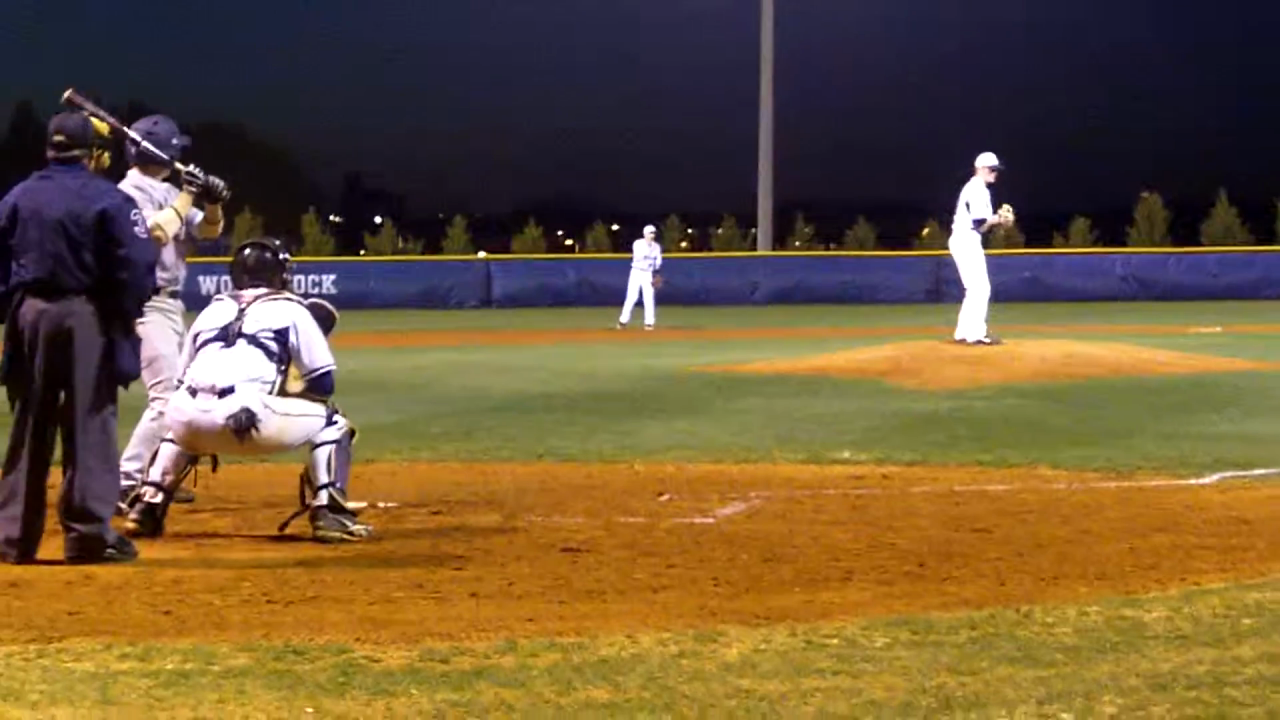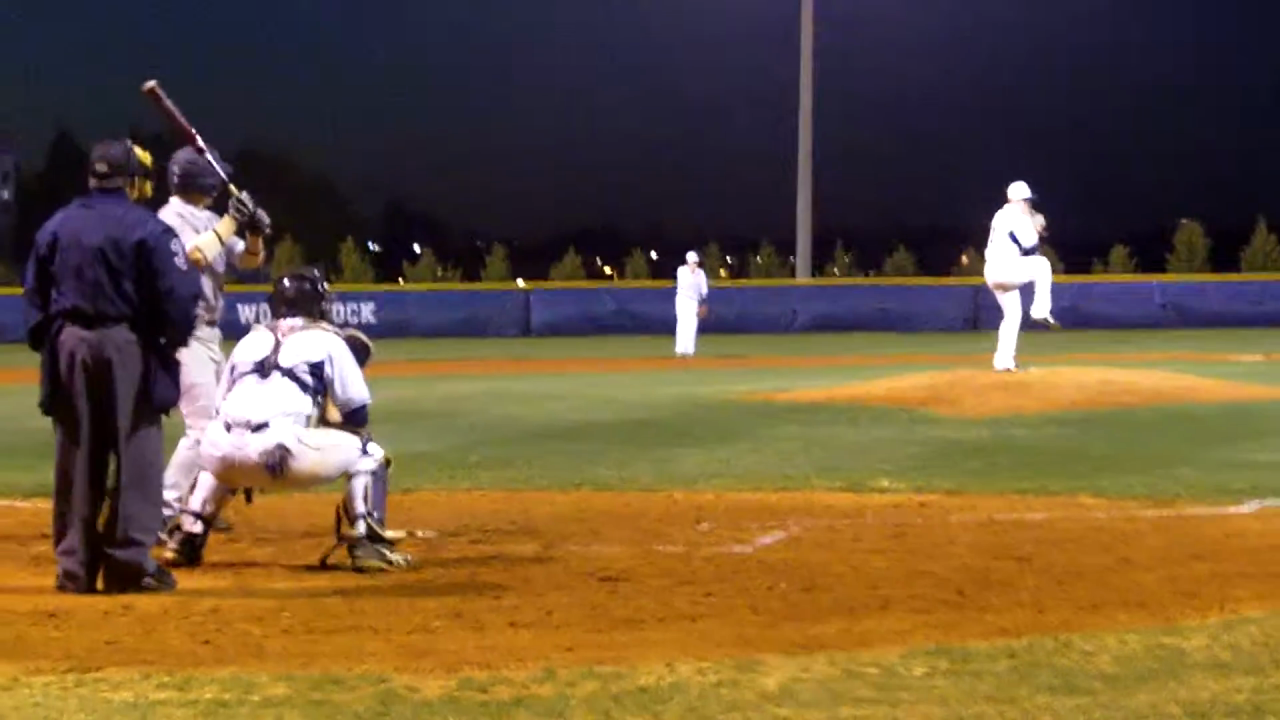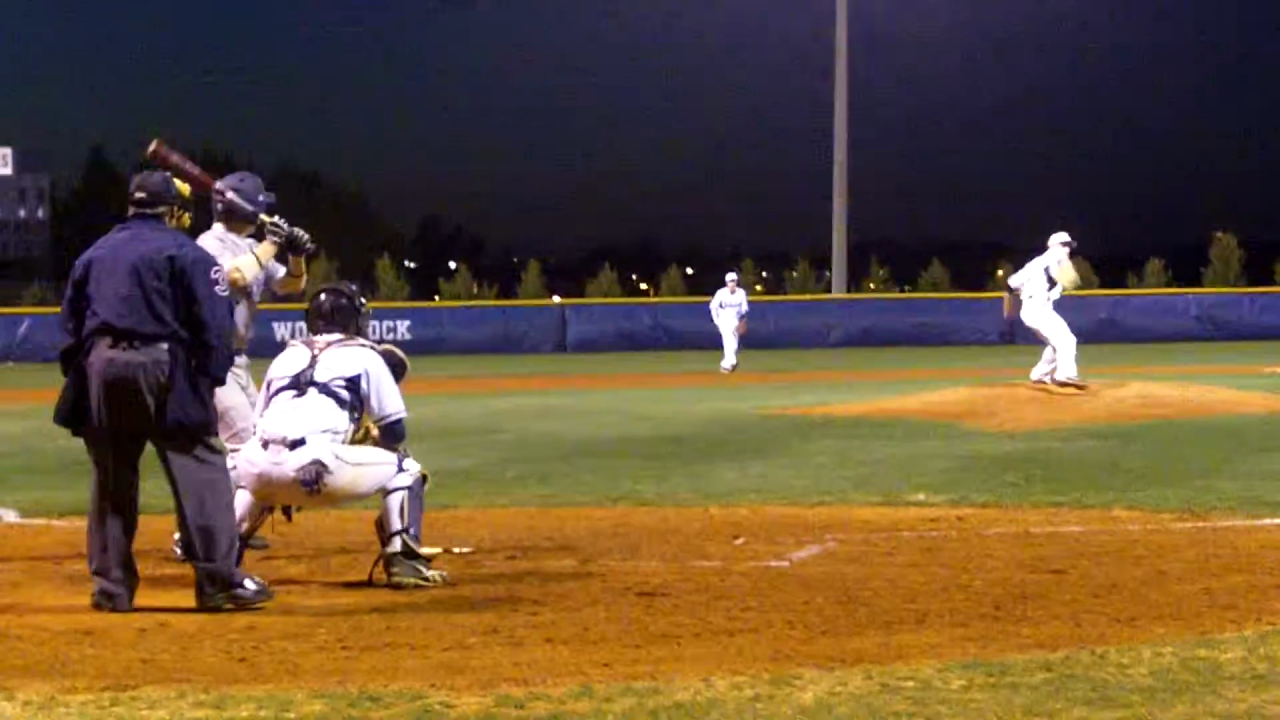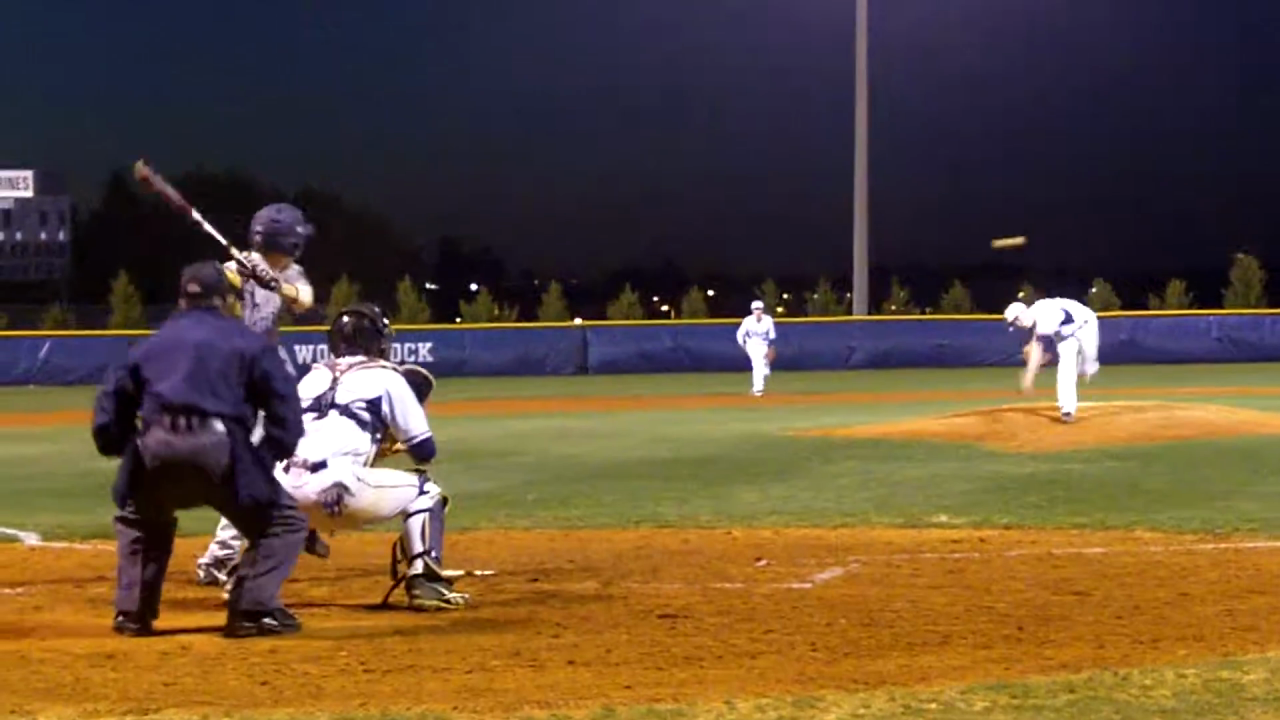
dt=0.4s
person 1, frame 1
right shoulder: (108, 198)
right elbow: (137, 266)
right wrist: (123, 315)
right hip: (86, 317)
right knee: (90, 425)
right ankle: (89, 534)
person 1, frame 2
left shoulder: (56, 226)
right shoulder: (148, 228)
left elbow: (35, 297)
right elbow: (177, 297)
left wrist: (49, 345)
right wrist: (172, 341)
left hip: (69, 346)
right hip: (127, 346)
left knee: (77, 456)
right knee: (136, 454)
left ankle: (76, 566)
right ankle: (129, 562)
person 1, frame 3
left shoulder: (97, 251)
right shoulder: (185, 252)
left elbow: (72, 322)
right elbow: (213, 324)
left wrist: (82, 372)
right wrist: (212, 376)
left hip: (101, 365)
right hip: (160, 366)
left knee: (111, 480)
right knee: (199, 470)
left ankle: (111, 587)
right ankle: (220, 579)
person 1, frame 4
left shoulder: (155, 341)
right shoulder: (249, 342)
left elbow: (110, 407)
right elbow: (285, 411)
left wrist: (128, 450)
right wrist: (266, 457)
left hip: (158, 446)
right hip: (217, 447)
left knee: (138, 520)
right knee: (283, 521)
left ankle: (133, 612)
right ankle: (253, 610)
person 2, frame 1
left shoulder: (168, 191)
right shoulder: (130, 191)
left elbow: (209, 230)
right elbow: (158, 232)
left wrist: (213, 201)
right wrist: (187, 194)
left hip: (171, 304)
right hip: (146, 306)
right knee: (167, 397)
right ankle: (124, 486)
person 2, frame 2
left shoulder: (209, 219)
right shoulder: (171, 217)
left elbow: (249, 260)
right elbow: (197, 255)
left wrist: (255, 233)
right wrist: (231, 220)
left hip: (208, 332)
left knee: (216, 421)
right knee: (202, 424)
right ankle: (161, 514)
person 2, frame 3
left shoulder: (251, 246)
right shoulder: (210, 243)
left elbow: (291, 285)
right elbow: (236, 277)
left wrist: (296, 253)
right wrist: (270, 244)
left hip: (235, 360)
left knee: (254, 441)
right knee: (244, 447)
person 2, frame 4
left shoulder: (289, 273)
right shoulder: (235, 269)
left elbow: (303, 300)
left wrist: (276, 283)
right wrist: (241, 276)
right ankle: (218, 560)
person 3, frame 1
left shoulder: (212, 310)
right shoulder: (291, 308)
right elbow: (323, 385)
right wrist: (296, 394)
left hip: (185, 413)
right hip: (240, 413)
right knee: (331, 423)
left ankle: (146, 508)
right ankle: (329, 514)
person 3, frame 2
left shoulder: (250, 339)
right shoulder: (328, 339)
right elbow: (357, 417)
right wrist: (331, 421)
left hip: (220, 449)
right hip: (275, 449)
right knee: (367, 452)
left ankle: (185, 539)
right ankle: (368, 544)
person 3, frame 3
left shoulder: (287, 355)
right shoulder: (364, 356)
right elbow: (395, 433)
right wrist: (372, 436)
left hip: (258, 465)
right hip: (315, 467)
right knee: (404, 469)
right ankle: (403, 560)
person 3, frame 4
left shoulder: (313, 377)
right shoulder: (387, 378)
right elbow: (424, 452)
left hip: (288, 489)
right hip: (335, 488)
right knee: (424, 491)
right ankle: (425, 582)
